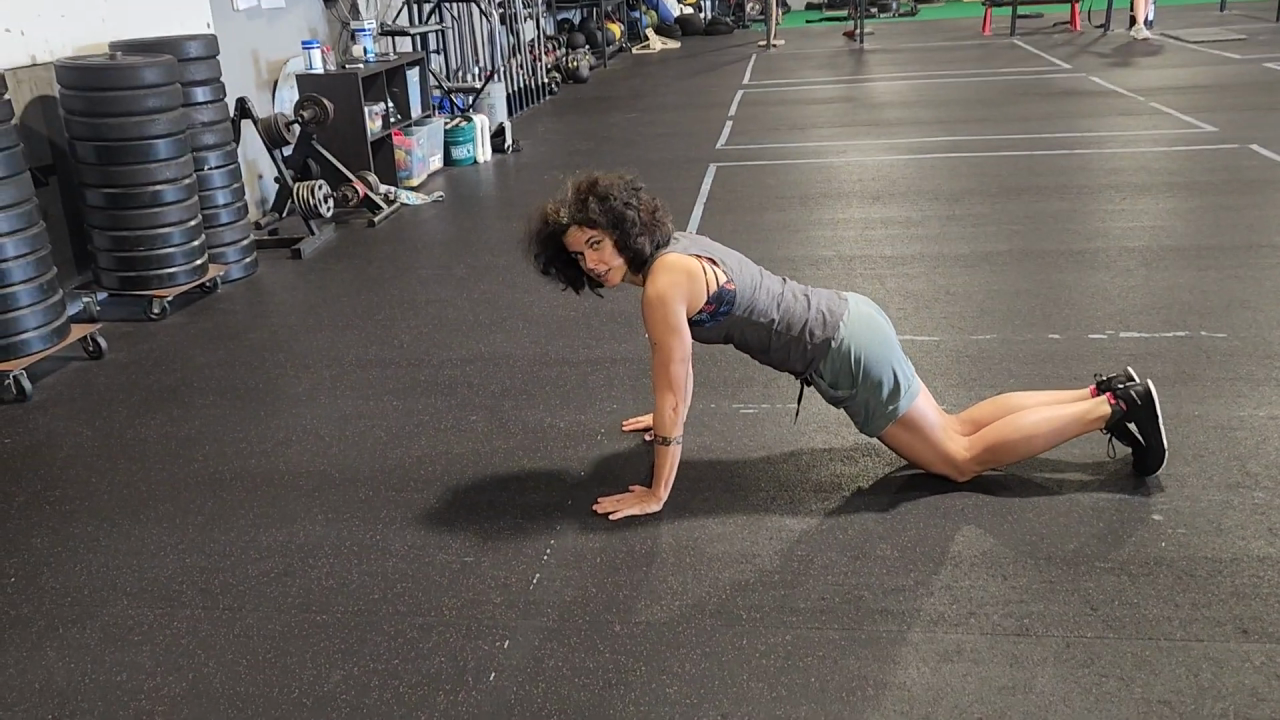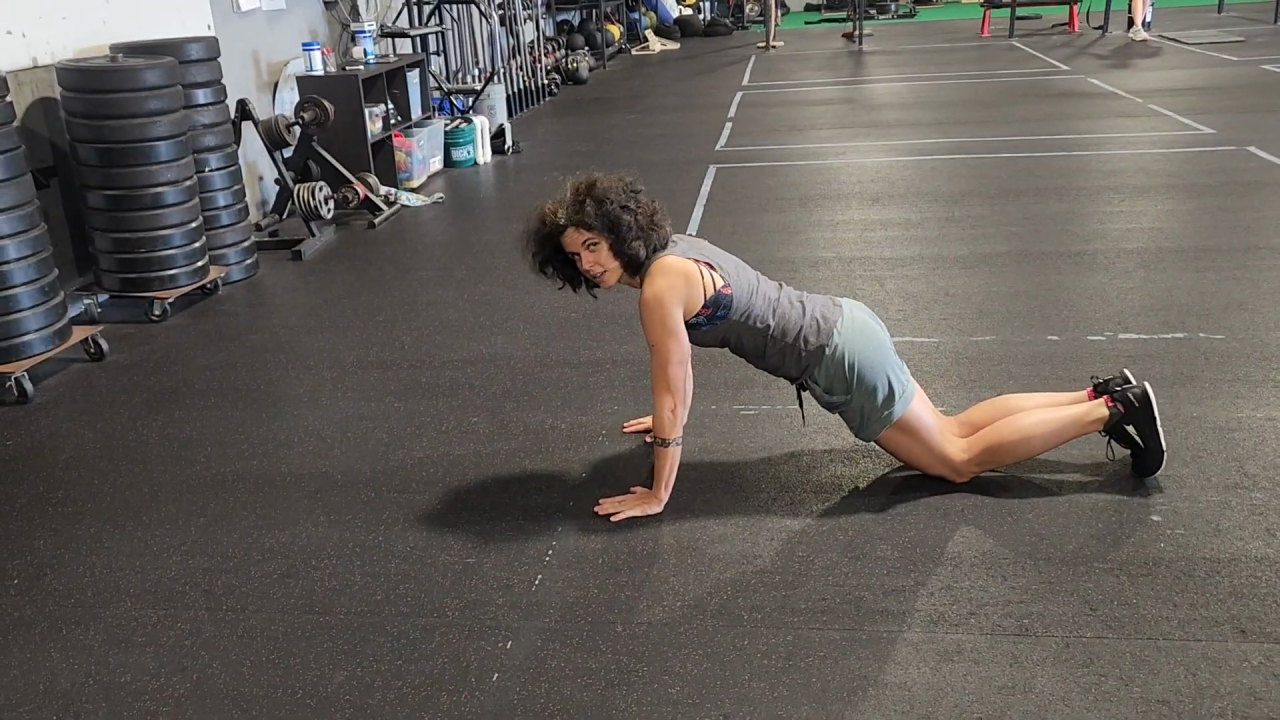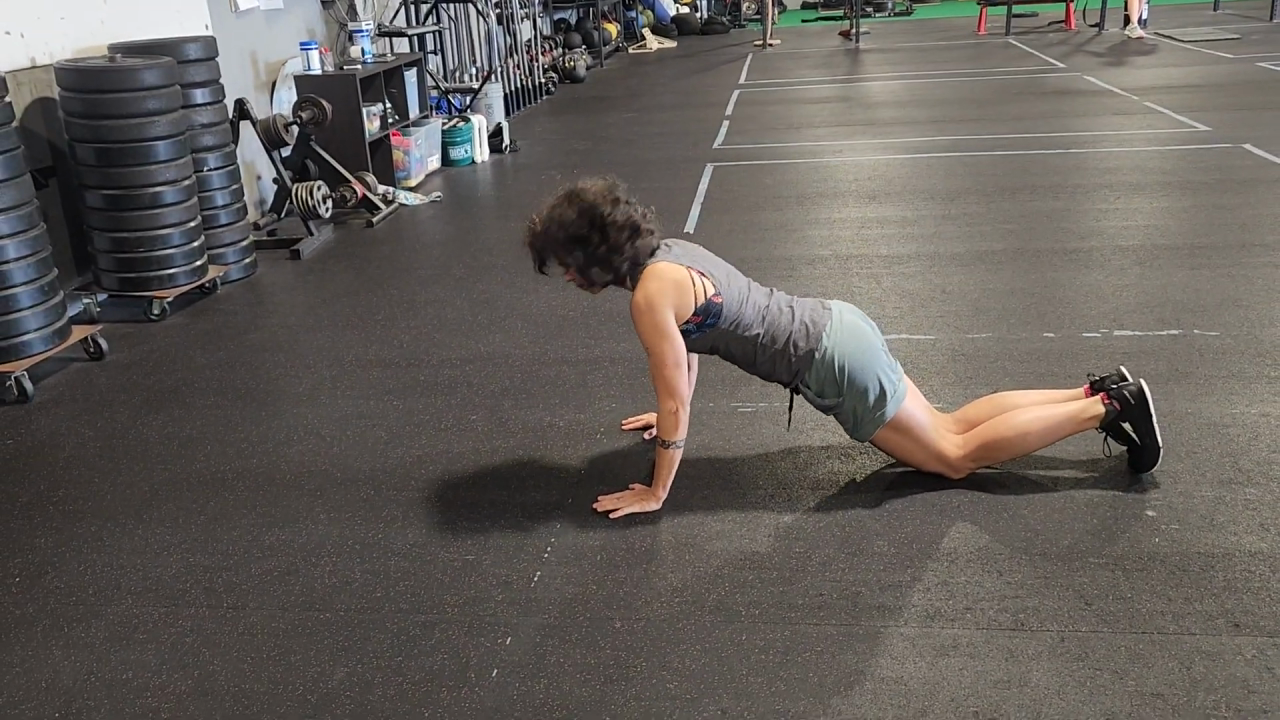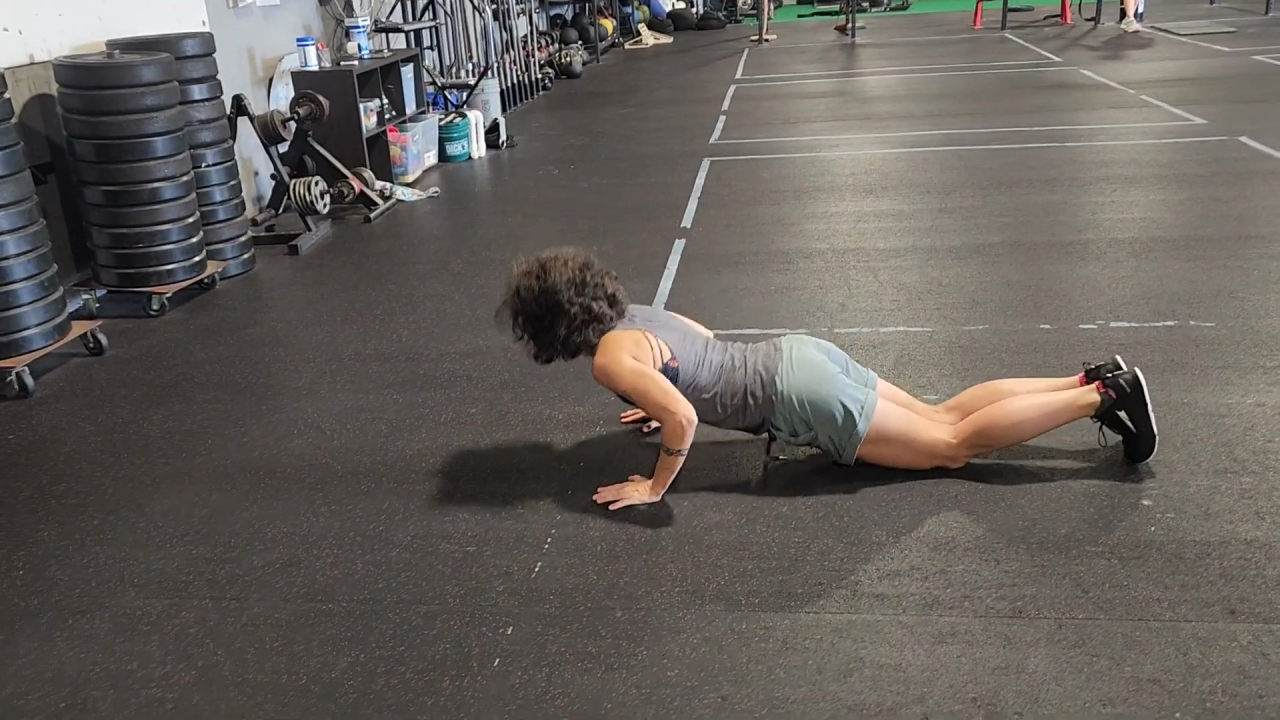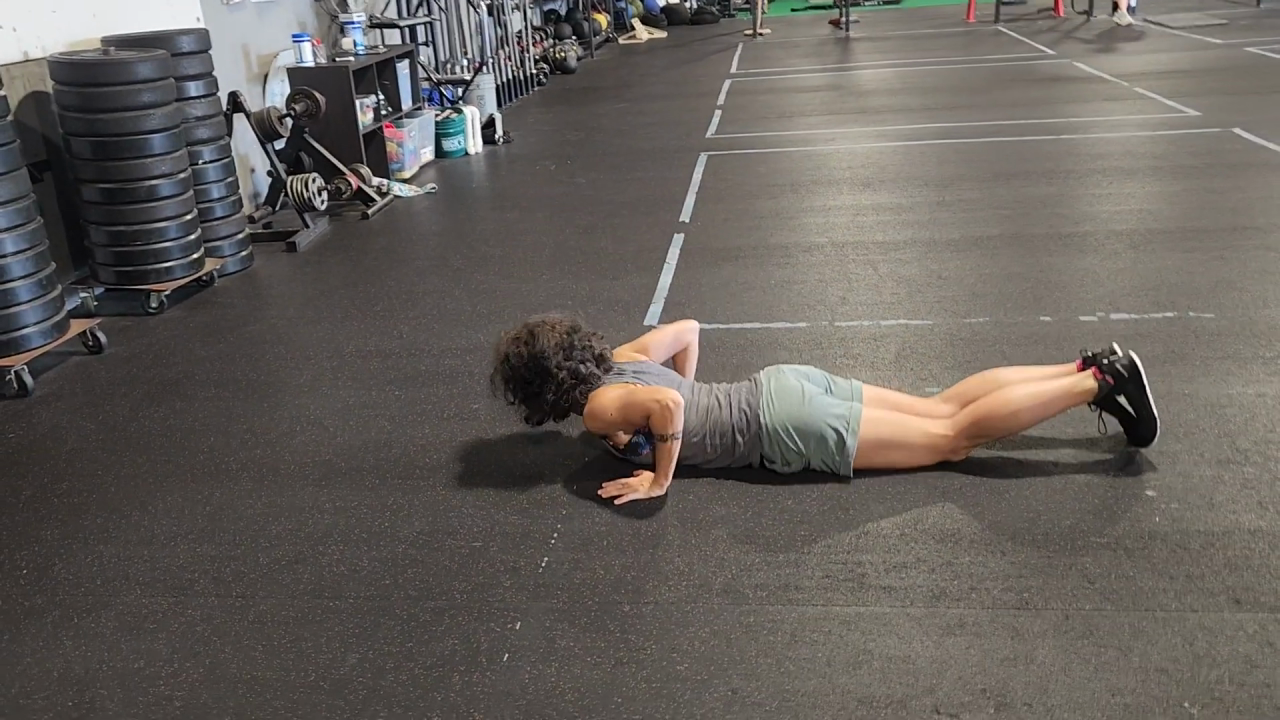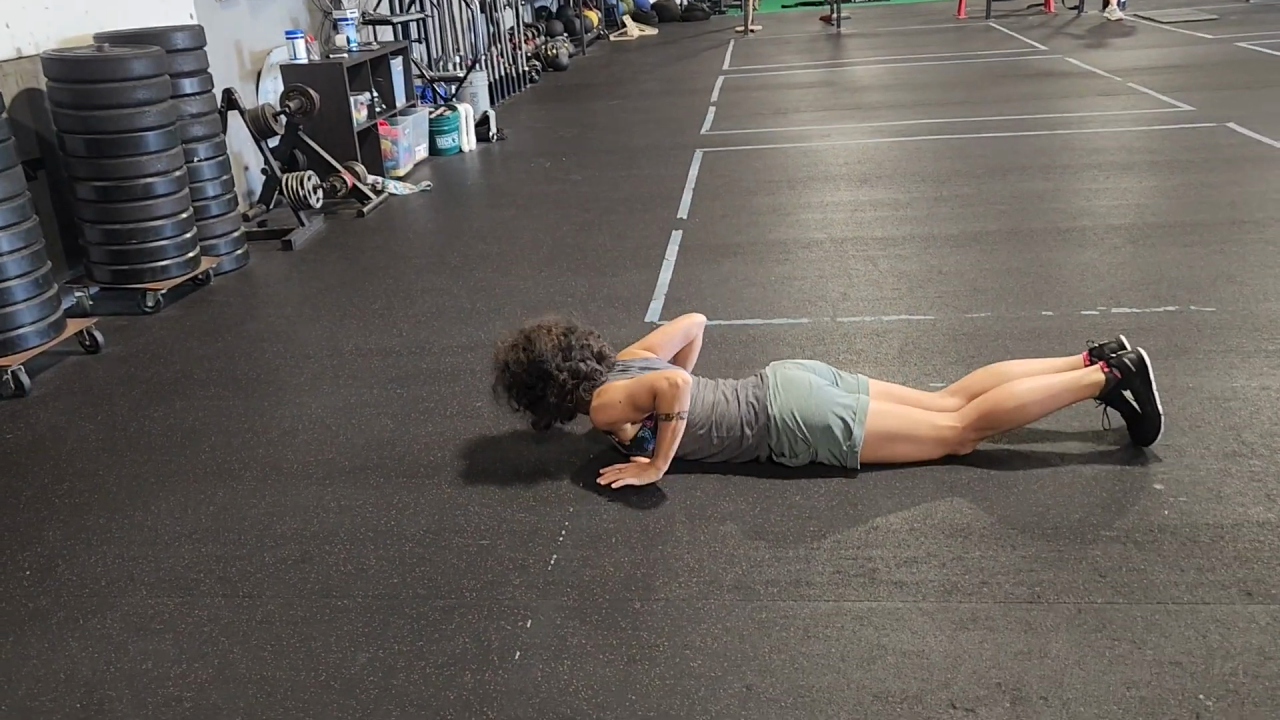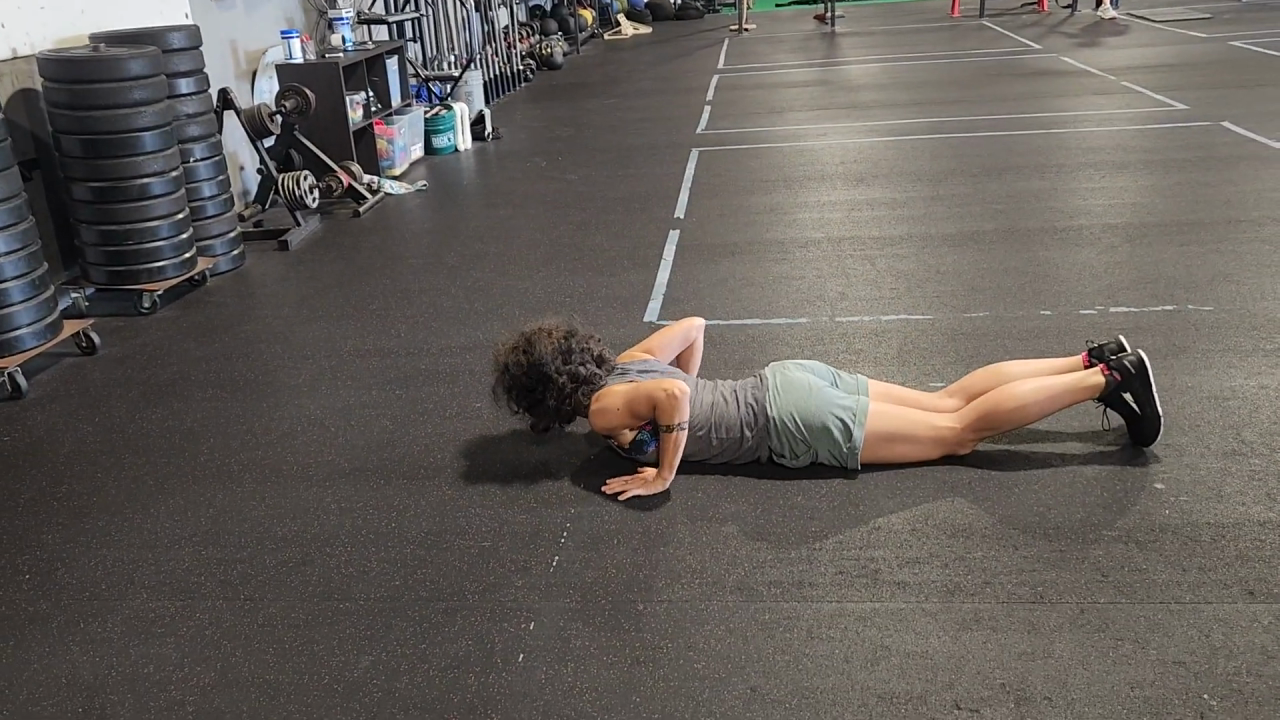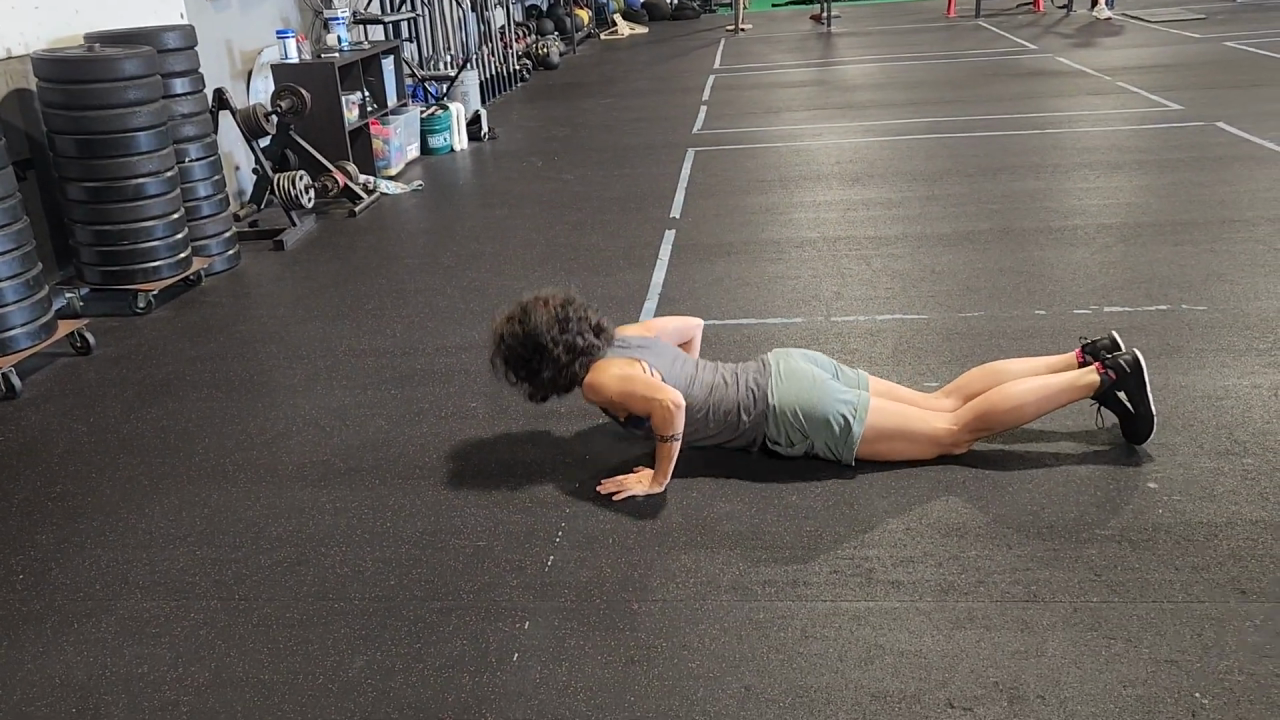
dt=0.3s
person 1, frame 1
left shoulder: (663, 283)
right shoulder: (673, 246)
left elbow: (672, 396)
right elbow: (681, 365)
left wrist: (656, 495)
right wrist: (666, 417)
left hip: (846, 350)
right hip: (846, 322)
left knee: (961, 458)
right knee: (953, 430)
left ankle: (1115, 409)
right ankle: (1104, 392)
person 1, frame 2
left shoulder: (660, 285)
right shoulder: (671, 248)
left elbow: (672, 400)
right elbow: (683, 361)
left wrist: (657, 497)
right wrist: (667, 417)
left hip: (839, 358)
right hip: (842, 326)
left knee: (960, 460)
right knee: (950, 432)
left ankle: (1111, 411)
right ankle: (1102, 394)
person 1, frame 3
left shoulder: (649, 292)
right shoulder: (664, 251)
left elbow: (678, 408)
left wrist: (656, 492)
right wrist: (672, 413)
left hip: (832, 358)
right hip: (832, 324)
left knee: (957, 457)
right knee: (949, 428)
left ankle: (1106, 407)
right ankle: (1100, 391)
person 1, frame 4
left shoulder: (609, 357)
right shoulder: (631, 313)
left elbow: (682, 423)
left wrist: (654, 487)
right wrist: (662, 406)
left hip: (799, 396)
right hip: (800, 355)
left knee: (953, 444)
right knee: (944, 413)
left ankle: (1099, 397)
right ankle: (1094, 380)
person 1, frame 5
left shoulder: (597, 409)
right shoulder: (618, 361)
left elbow: (666, 407)
right elbow: (686, 328)
left wrist: (659, 479)
left hip: (787, 427)
right hip: (785, 385)
left knee: (952, 438)
right knee: (943, 407)
left ankle: (1097, 384)
right ankle: (1090, 367)
person 1, frame 6
left shoulder: (604, 407)
right shoulder: (623, 362)
left elbow: (674, 387)
right elbow: (694, 322)
left wrist: (656, 462)
left hip: (792, 421)
right hip: (793, 380)
left knee: (960, 432)
right knee: (950, 401)
left ankle: (1105, 378)
right ankle: (1097, 361)
person 1, frame 7
left shoulder: (603, 409)
right shoulder: (621, 365)
left elbow: (673, 396)
right elbow: (694, 324)
left wrist: (664, 473)
left hip: (791, 418)
right hip: (791, 380)
left knee: (959, 431)
right knee: (949, 402)
left ankle: (1105, 380)
right ankle: (1097, 361)
person 1, frame 8
left shoulder: (599, 381)
right shoulder: (619, 338)
left elbow: (670, 407)
right elbow: (692, 326)
left wrist: (660, 477)
left hip: (790, 409)
right hip: (791, 369)
left knee: (956, 431)
right knee: (946, 402)
left ankle: (1100, 378)
right ankle: (1091, 358)
